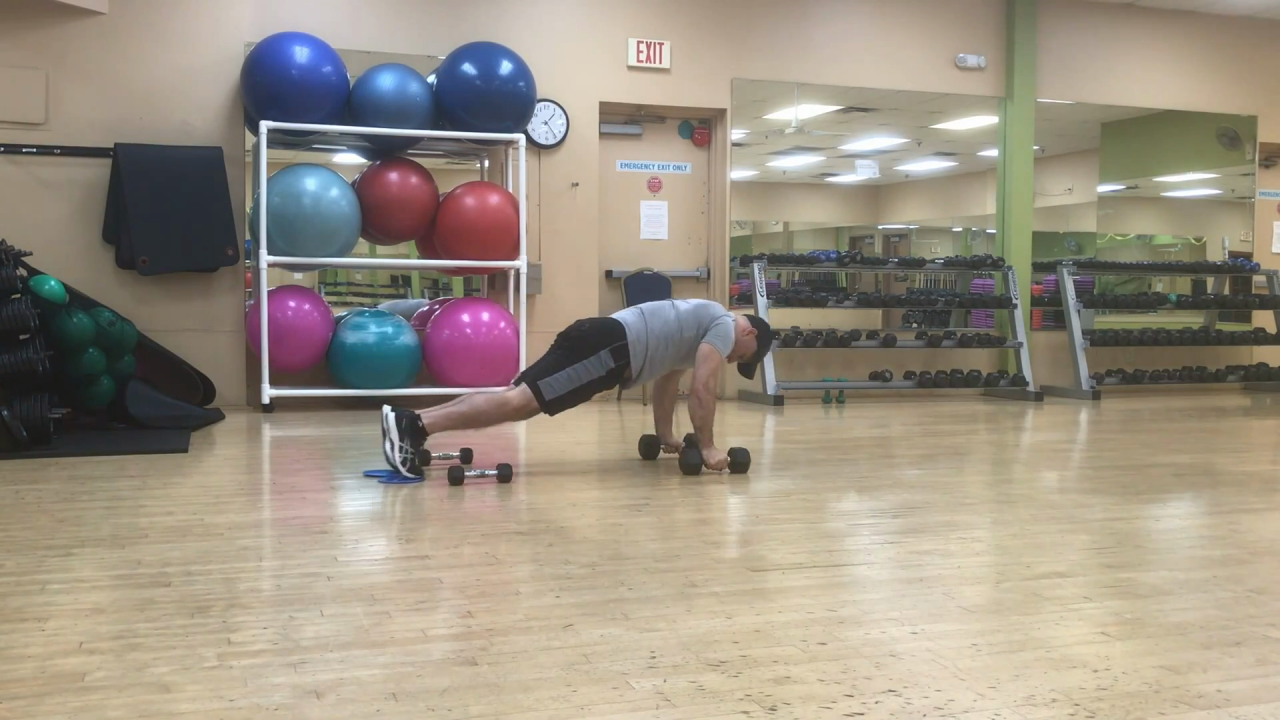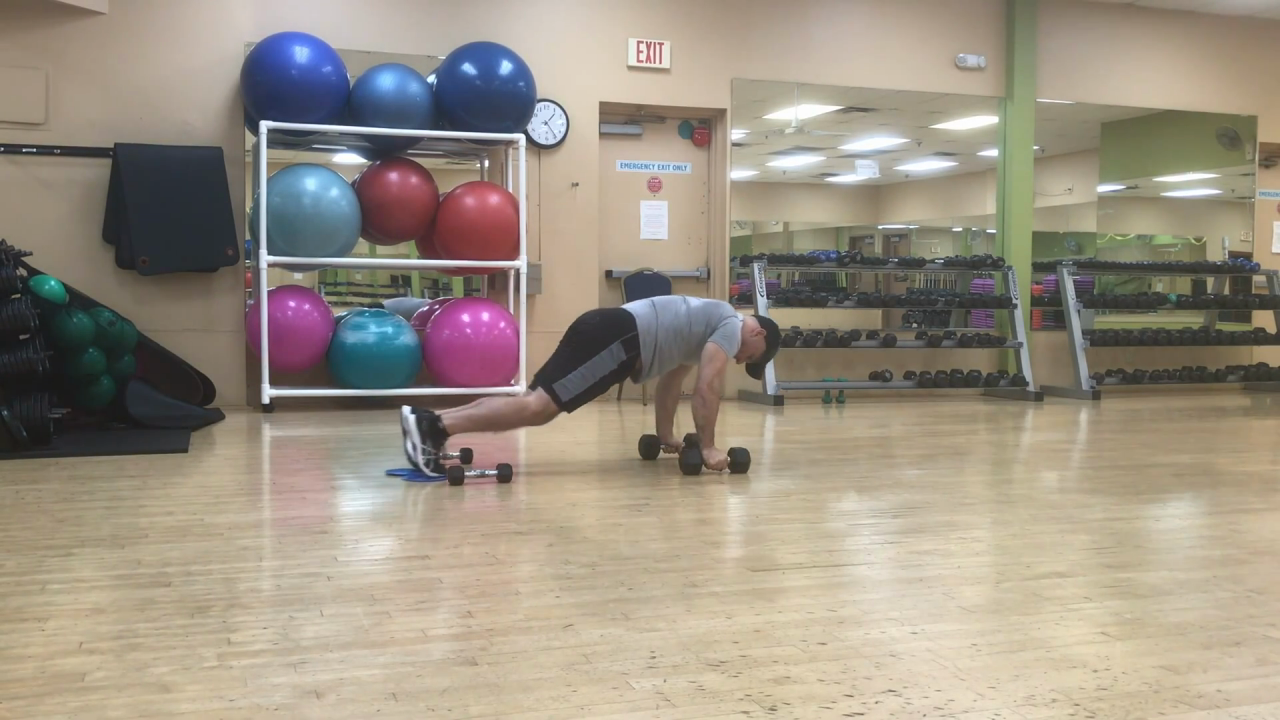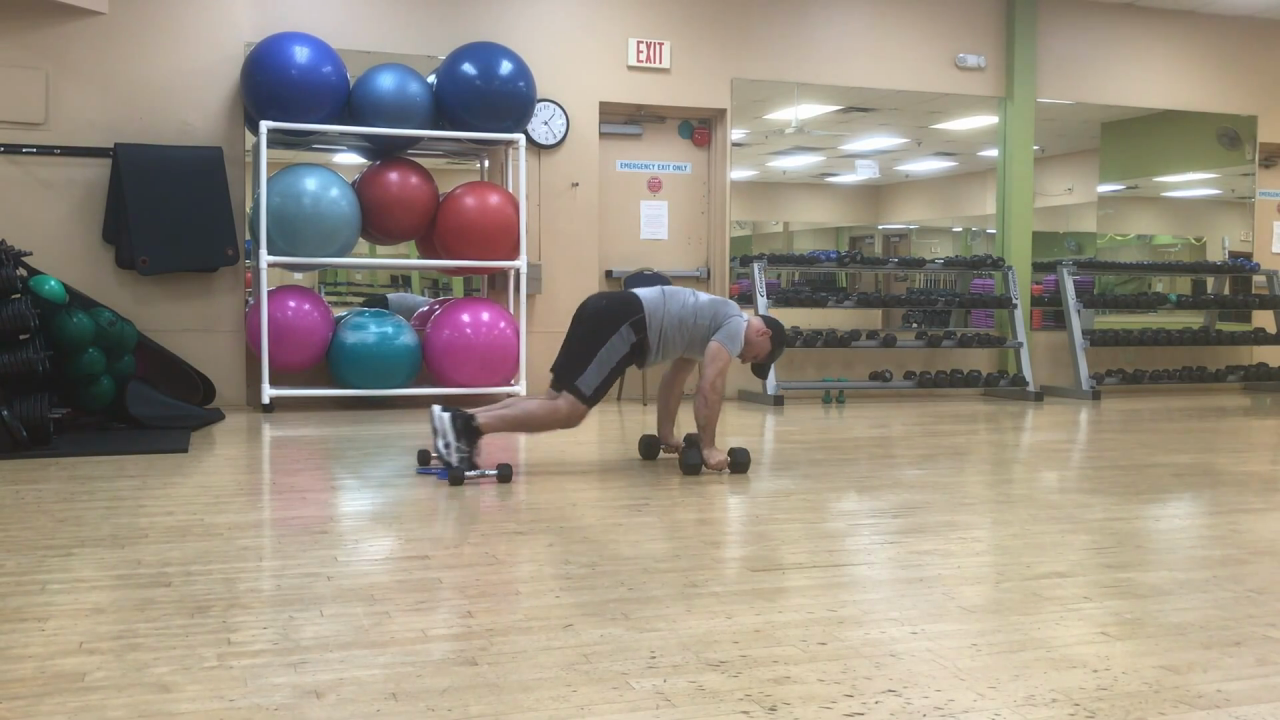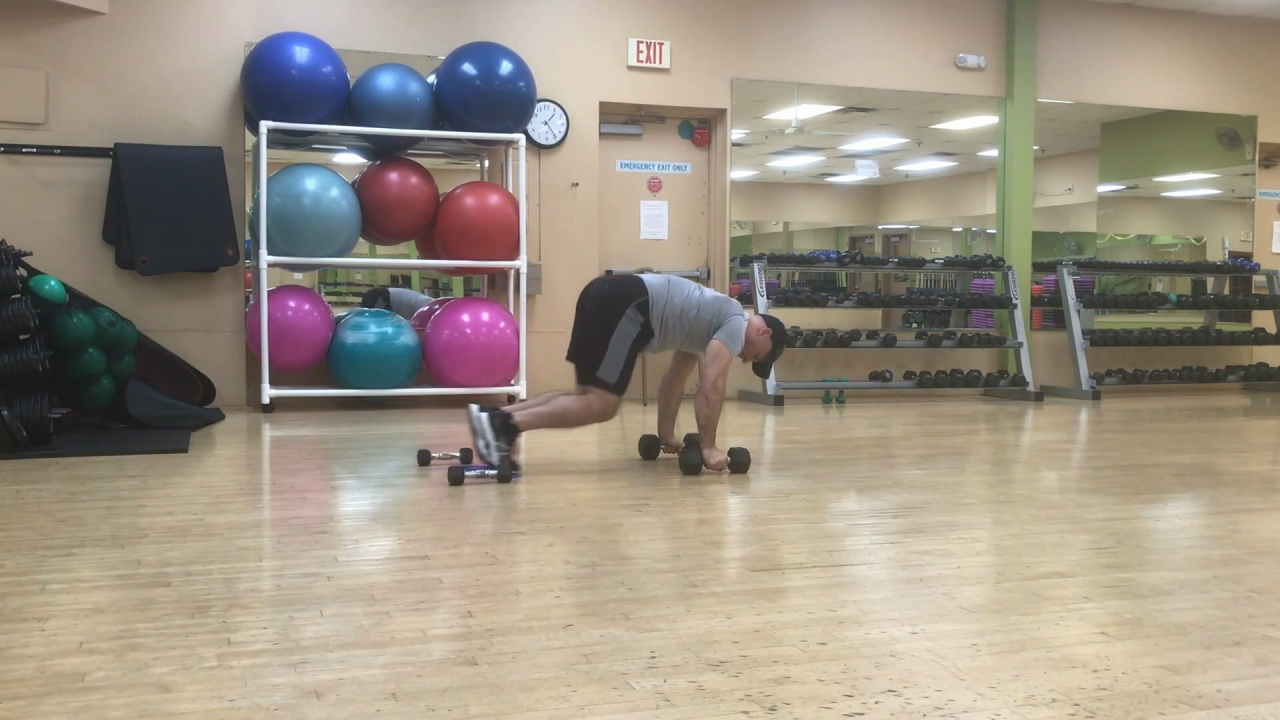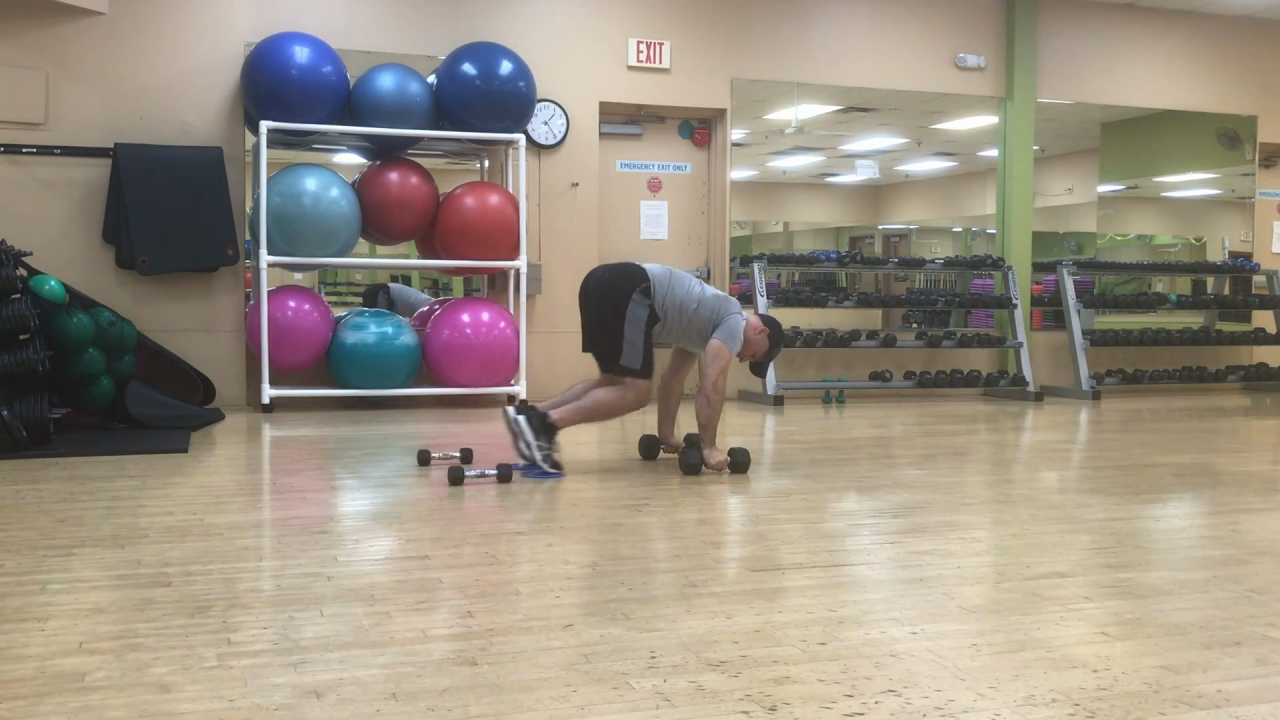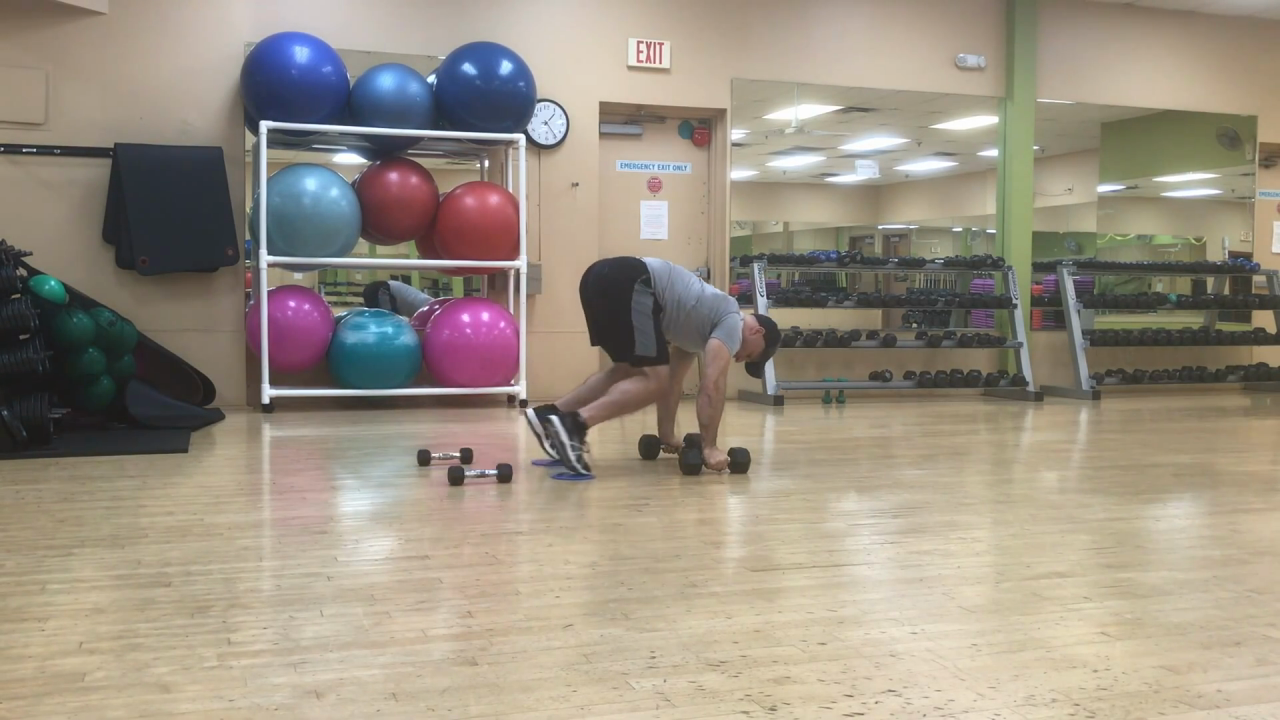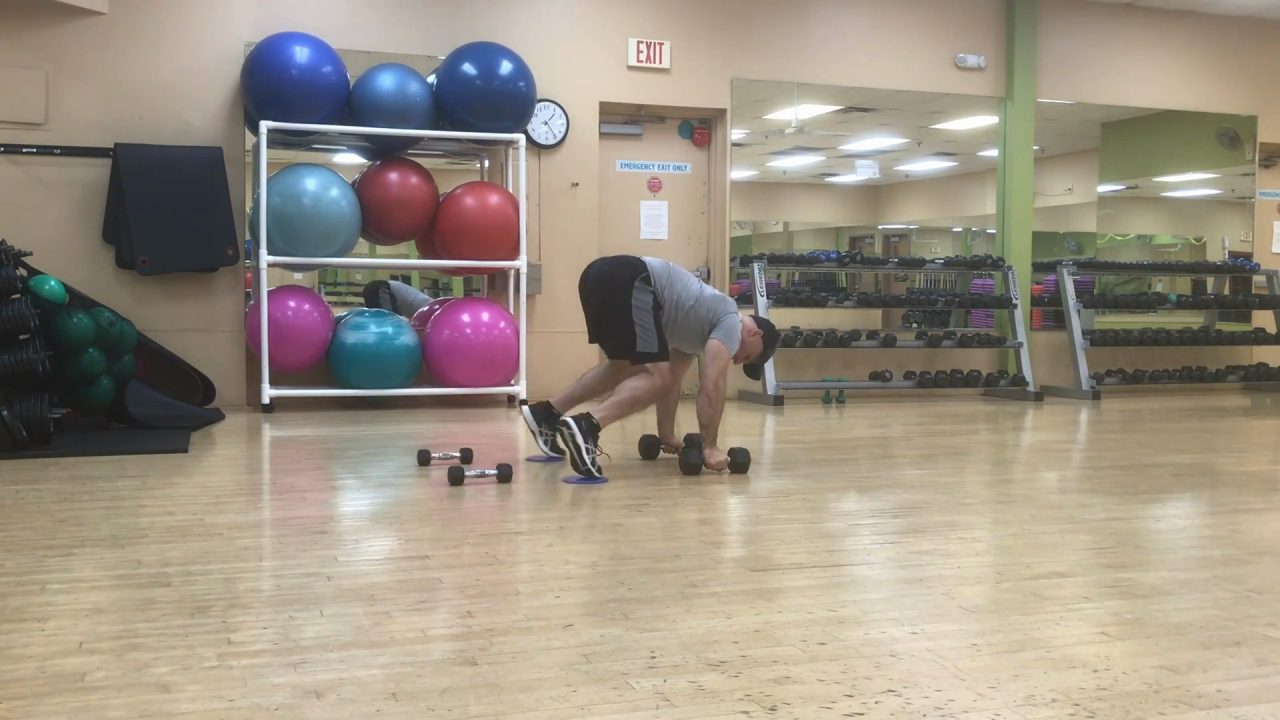
dt=0.1s
person 1, frame 1
left shoulder: (702, 325)
right shoulder: (724, 327)
left elbow: (667, 379)
right elbow: (702, 389)
left wrist: (666, 436)
right wrist: (707, 447)
left hip: (605, 340)
right hip: (612, 347)
left knee: (514, 397)
right knee: (518, 402)
left ankle: (411, 420)
right ankle: (414, 425)
person 1, frame 2
left shoulder: (705, 328)
right shoulder: (731, 327)
left elbow: (670, 381)
right elbow: (708, 388)
left wrist: (665, 437)
right wrist: (708, 448)
left hip: (605, 329)
right hip: (618, 339)
left knee: (530, 401)
right knee: (537, 405)
left ankle: (434, 419)
right ankle: (431, 424)
person 1, frame 3
left shoulder: (712, 324)
right shoulder: (735, 326)
left elbow: (673, 380)
right elbow: (709, 387)
left wrist: (666, 436)
right wrist: (708, 447)
left hip: (611, 315)
right hip: (625, 320)
left knee: (558, 399)
right knee: (567, 410)
left ankle: (463, 420)
right ankle: (467, 424)
person 1, frame 4
left shoulder: (710, 325)
right shoulder: (735, 325)
left elbow: (675, 380)
right elbow: (711, 387)
left wrist: (666, 436)
right wrist: (708, 447)
left hip: (605, 296)
right hip: (623, 304)
left knee: (591, 396)
right knee: (600, 405)
left ankle: (505, 417)
right ankle: (504, 423)
person 1, frame 5
left shoulder: (711, 324)
right shoulder: (733, 324)
left elbow: (672, 377)
right elbow: (712, 386)
left wrist: (666, 437)
right wrist: (709, 448)
left hip: (610, 285)
right hip: (629, 291)
left knee: (617, 384)
right knee: (634, 393)
left ankle: (534, 417)
right ankle: (544, 423)
person 1, frame 6
left shoulder: (705, 326)
right shoulder: (731, 323)
left elbow: (673, 376)
right elbow: (712, 385)
left wrist: (666, 435)
right wrist: (709, 447)
left hip: (604, 278)
right hip: (627, 282)
left knee: (632, 371)
right knee: (652, 380)
left ankle: (552, 414)
right ankle: (573, 423)
person 1, frame 7
left shoulder: (703, 326)
right shoulder: (730, 324)
left elbow: (673, 376)
right elbow: (711, 386)
left wrist: (666, 436)
right wrist: (709, 447)
left hip: (604, 275)
right hip: (628, 280)
left knee: (624, 368)
right knee: (655, 377)
left ankle: (547, 412)
right ankle: (586, 426)
